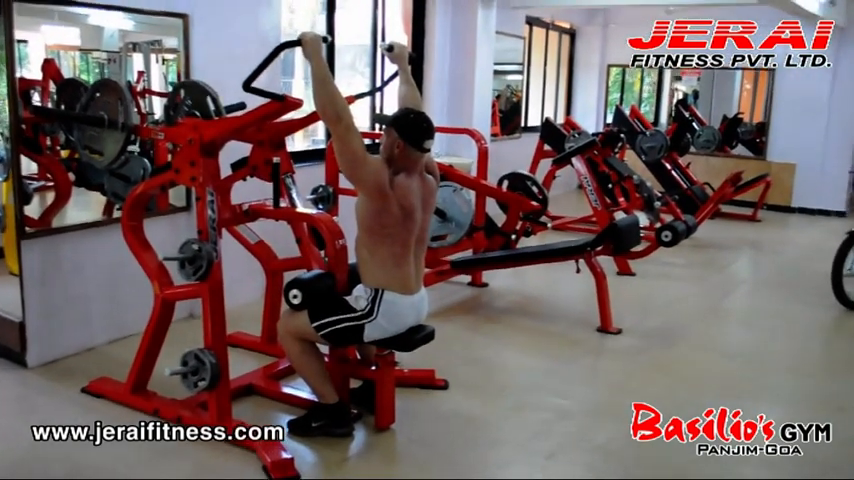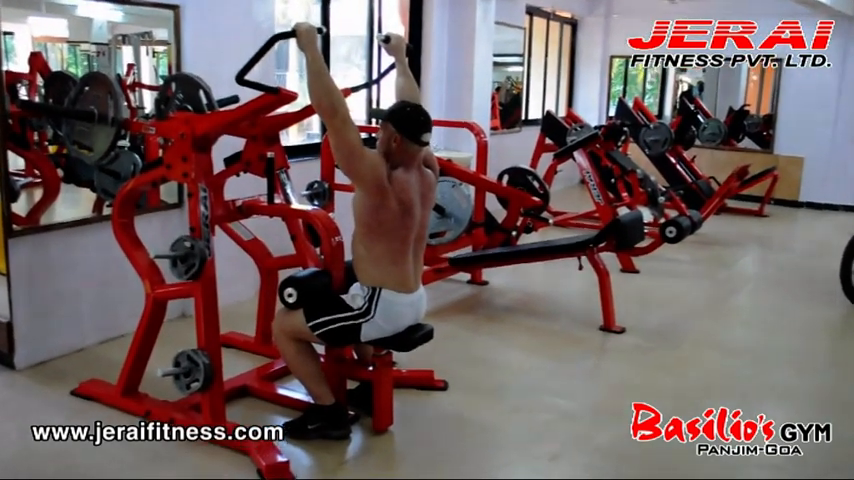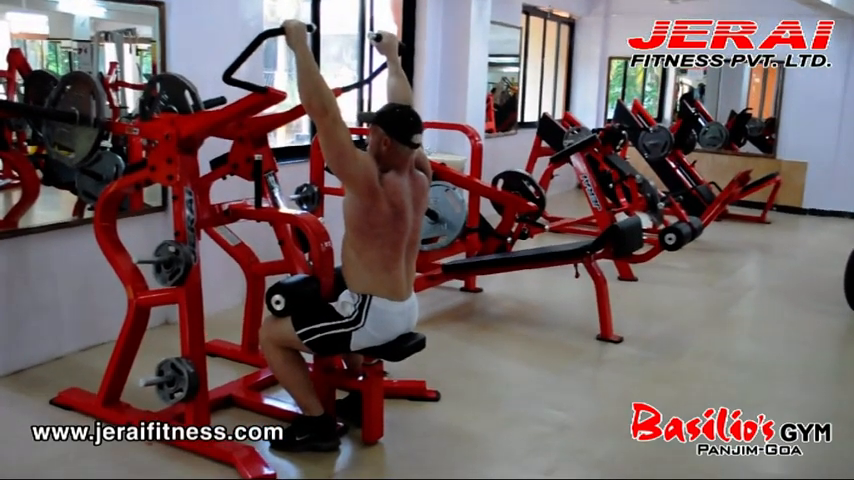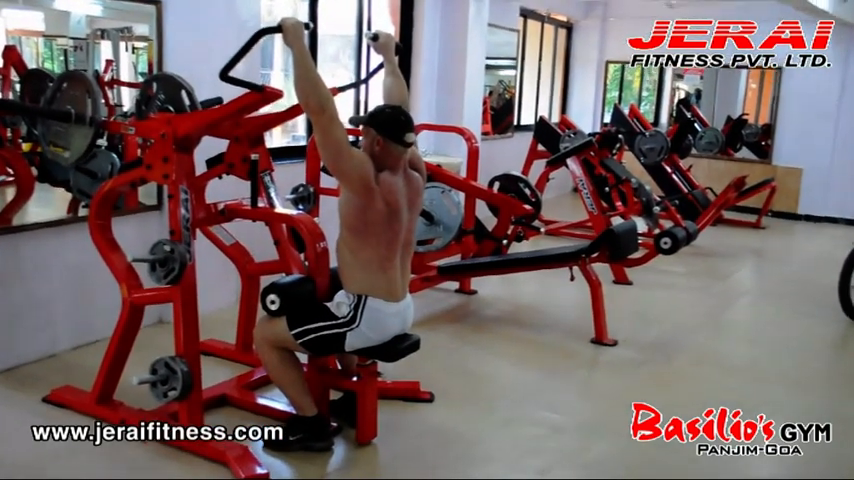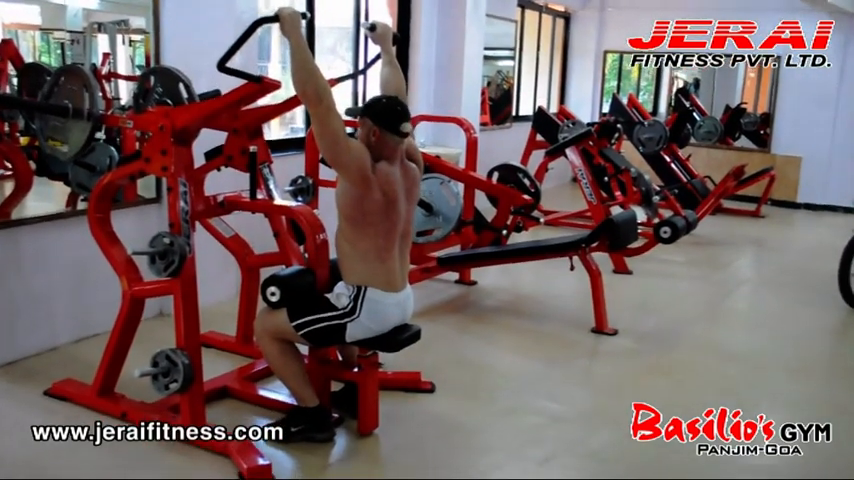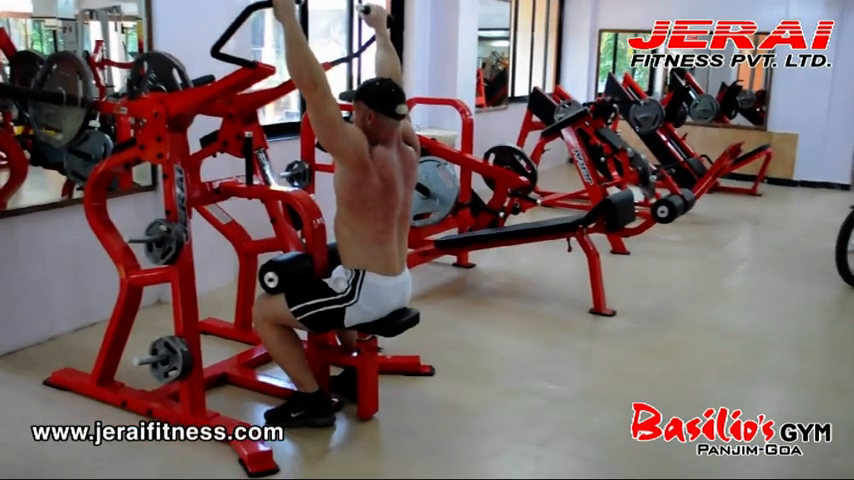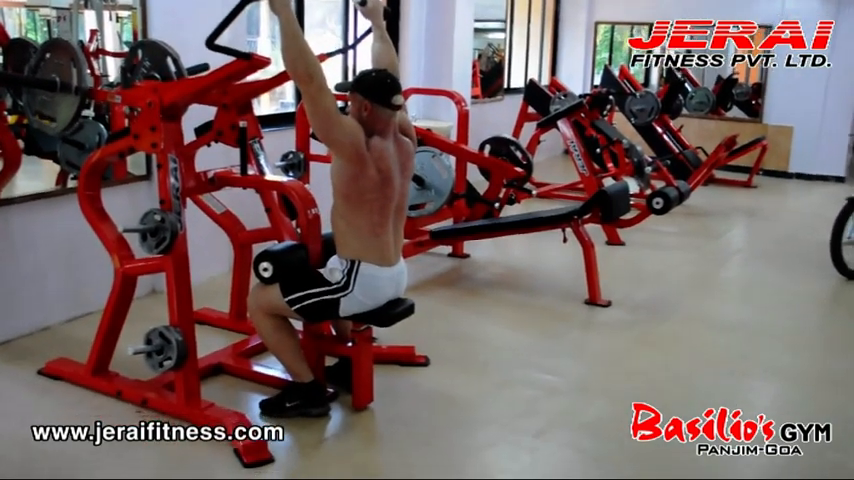
dt=0.3s
person 1, frame 1
left shoulder: (381, 183)
right shoulder: (428, 178)
left elbow: (338, 121)
right elbow: (413, 120)
left wrist: (315, 55)
right wrist: (403, 66)
left hip: (388, 309)
right hip: (416, 304)
left knee: (288, 326)
right knee: (345, 303)
left ankle: (333, 411)
right ankle: (377, 384)
person 1, frame 2
left shoulder: (378, 178)
right shoulder: (427, 172)
left elbow: (334, 115)
right elbow: (411, 113)
left wrist: (310, 46)
right wrist: (399, 57)
left hip: (385, 308)
right hip: (414, 302)
left knee: (283, 326)
right knee: (342, 303)
left ankle: (330, 414)
right ankle: (374, 384)
person 1, frame 3
left shoulder: (370, 181)
right shoulder: (420, 175)
left elbow: (324, 113)
right elbow: (403, 115)
left wrist: (299, 43)
right wrist: (392, 56)
left hip: (376, 316)
right hip: (406, 310)
left knee: (270, 334)
right knee: (332, 308)
left ankle: (318, 425)
right ankle: (364, 395)
person 1, frame 4
left shoulder: (365, 180)
right shoulder: (415, 175)
left elbow: (321, 113)
right elbow: (398, 114)
left wrist: (297, 42)
right wrist: (389, 56)
left hip: (371, 317)
right hip: (401, 311)
left knee: (265, 334)
right knee: (327, 311)
left ankle: (311, 424)
right ankle: (357, 395)
person 1, frame 5
left shoulder: (362, 171)
right shoulder: (411, 166)
left elbow: (318, 102)
right elbow: (395, 105)
left wrist: (293, 32)
right wrist: (385, 47)
left hip: (371, 308)
right hip: (401, 302)
left knee: (266, 326)
right knee: (330, 299)
left ankle: (313, 416)
right ankle: (360, 385)
person 1, frame 6
left shoulder: (359, 154)
right shoulder: (407, 147)
left elbow: (314, 88)
right elbow: (391, 89)
left hip: (370, 292)
right hip: (400, 285)
left knee: (265, 312)
right knee: (329, 286)
left ankle: (313, 401)
right ankle: (358, 372)
person 1, frame 7
left shoulder: (356, 146)
right shoulder: (405, 139)
left elbow: (310, 81)
right elbow: (387, 81)
left hip: (364, 281)
right hip: (395, 275)
left knee: (259, 301)
right knee: (322, 274)
left ankle: (308, 390)
right ankle: (353, 363)
